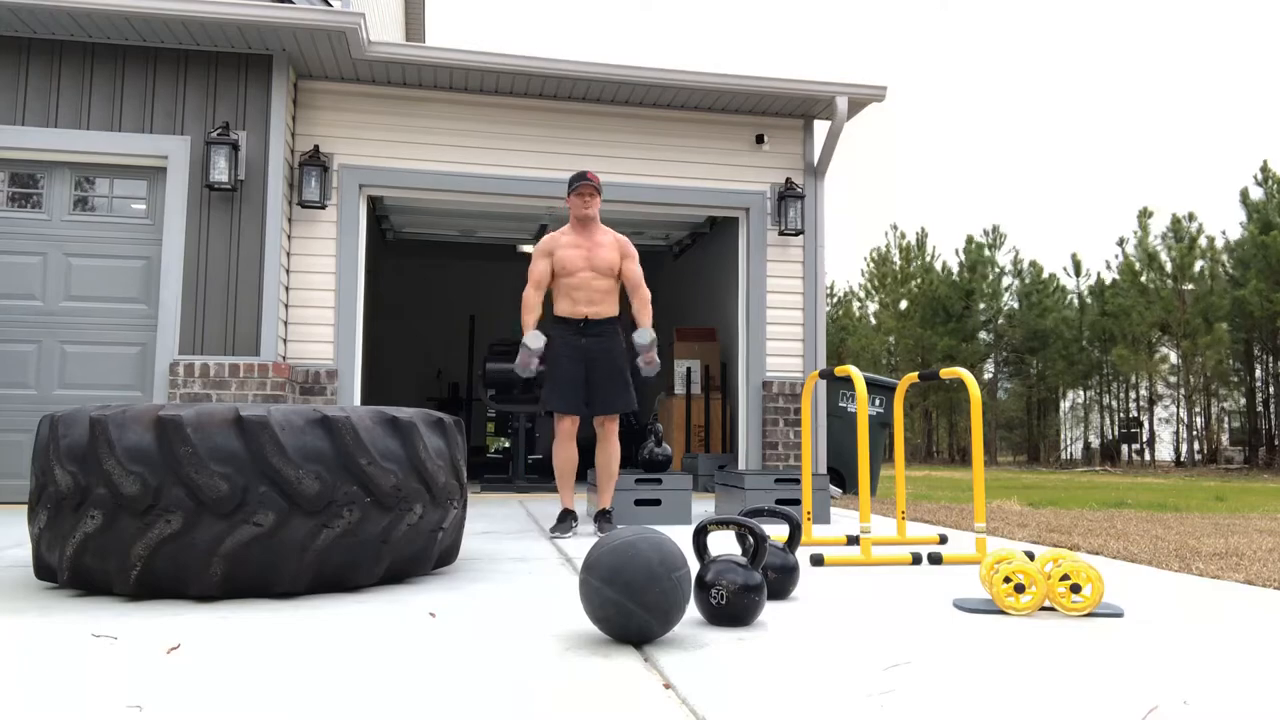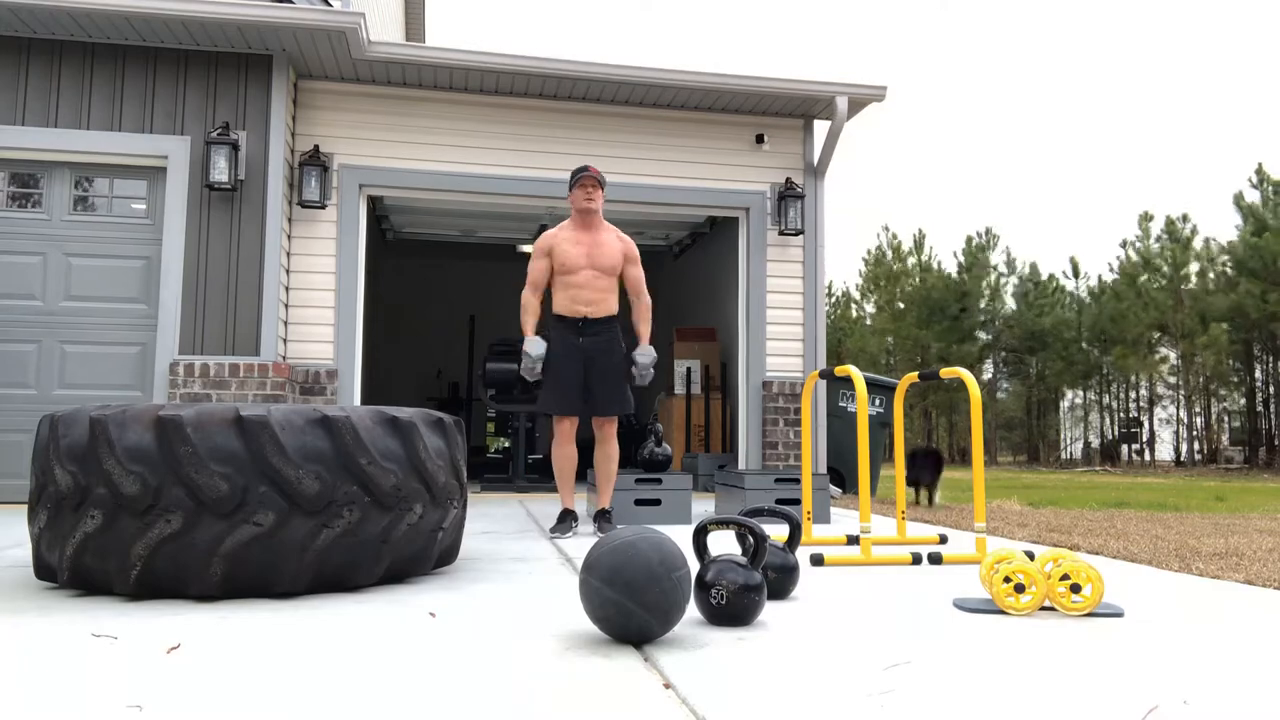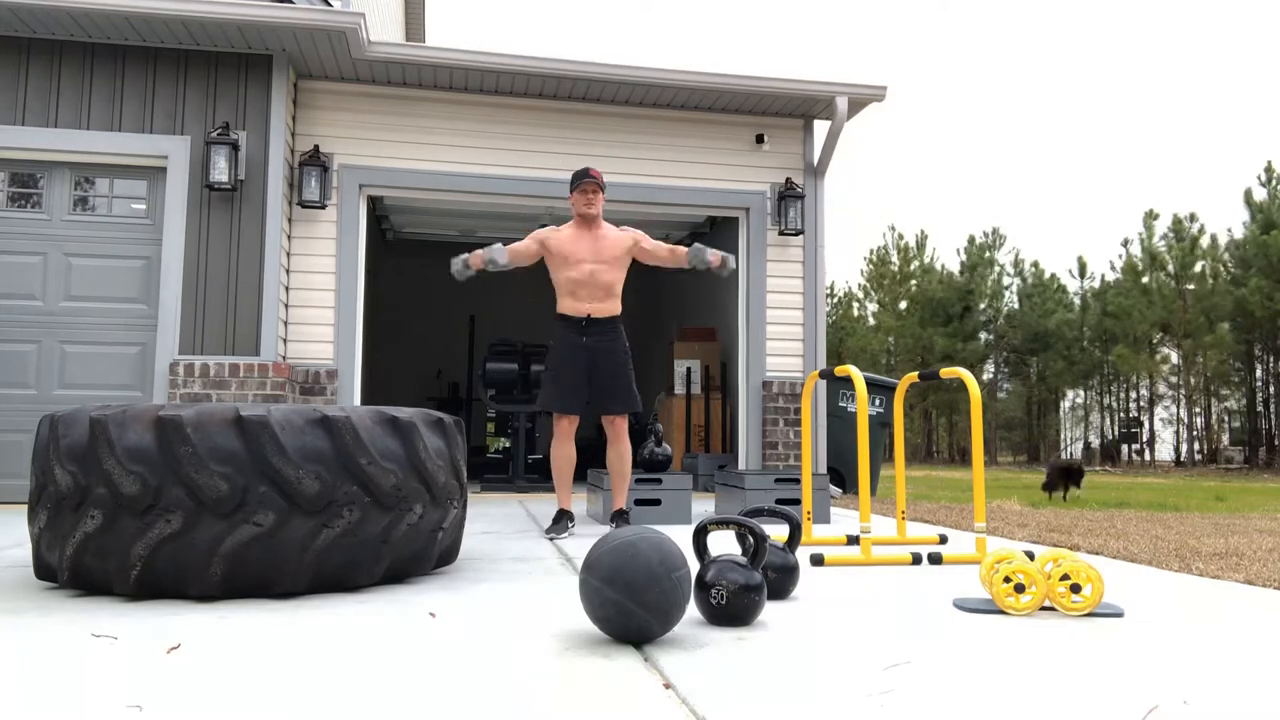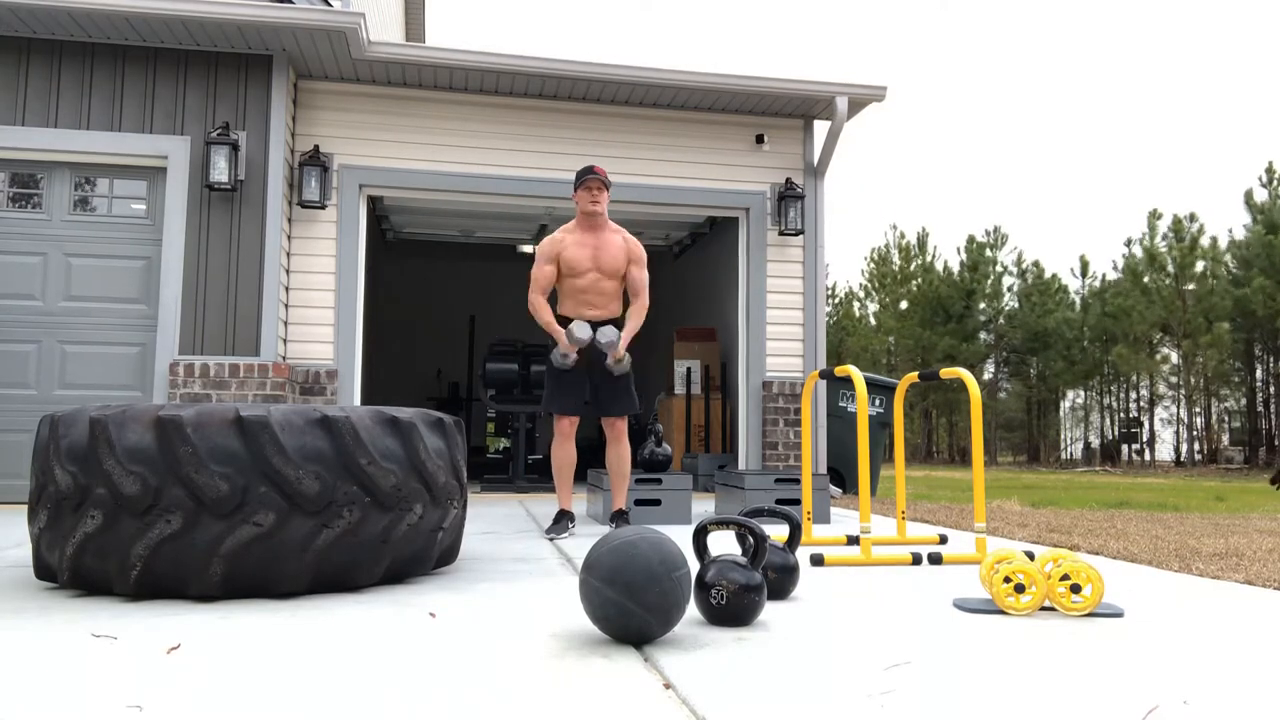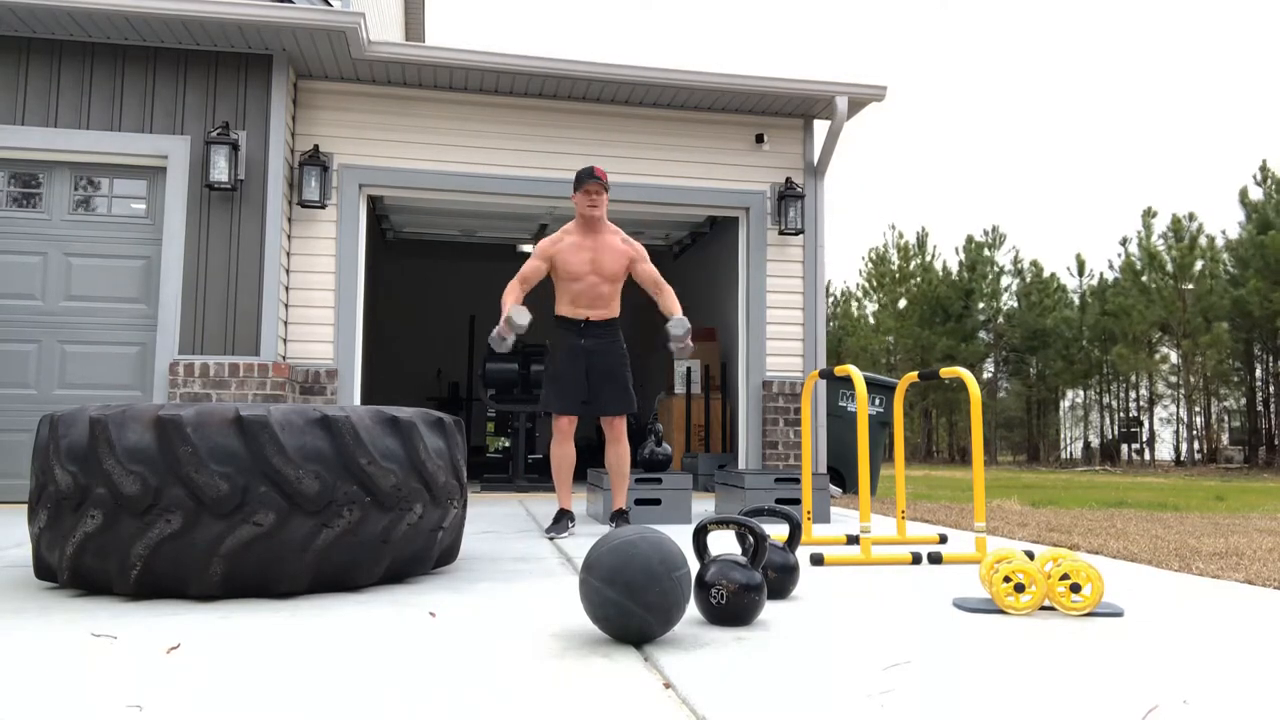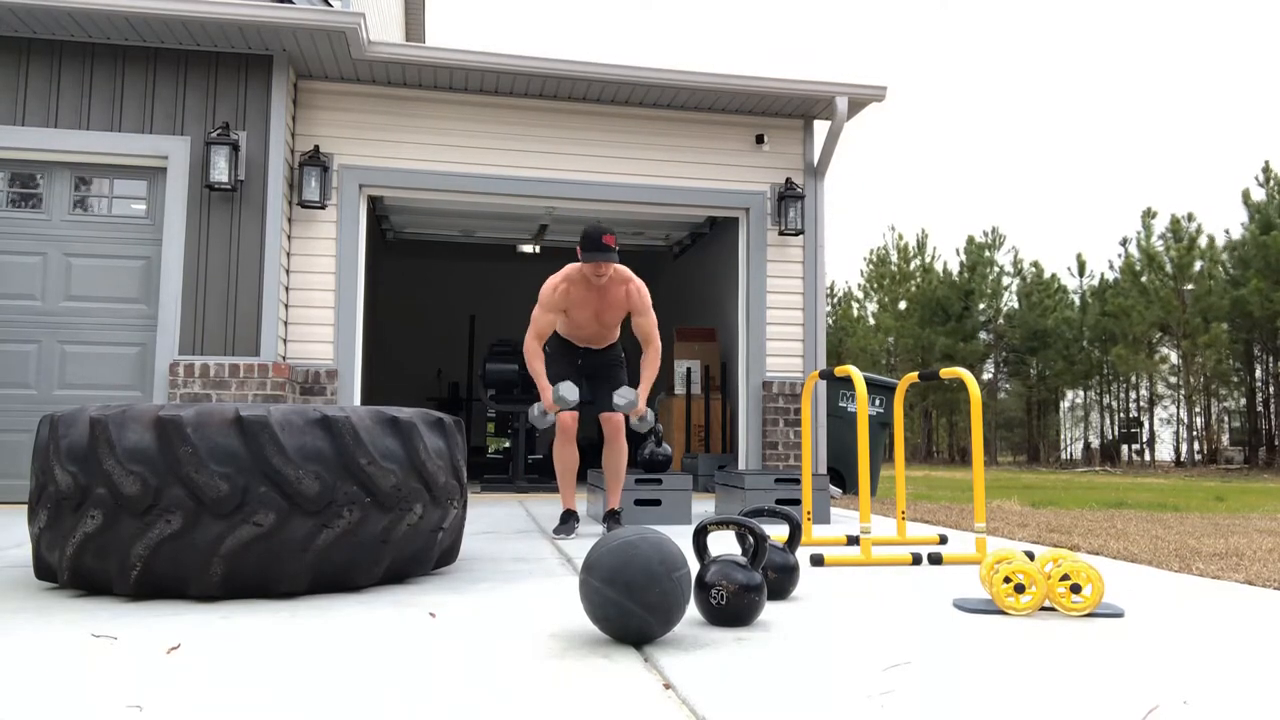
dt=0.4s
person 1, frame 1
left shoulder: (620, 244)
right shoulder: (551, 244)
left elbow: (639, 291)
right elbow: (534, 291)
left wrist: (646, 333)
right wrist: (529, 336)
left hip: (607, 335)
right hip: (565, 335)
left knee: (608, 426)
right knee: (565, 426)
left ankle: (604, 511)
right ankle: (567, 511)
person 1, frame 2
left shoulder: (622, 244)
right shoulder: (550, 241)
left elbow: (639, 296)
right elbow: (531, 291)
left wrist: (645, 346)
right wrist: (529, 340)
left hip: (606, 335)
right hip: (563, 335)
left knee: (607, 428)
right knee: (564, 427)
left ankle: (604, 512)
right ankle: (567, 512)
person 1, frame 3
left shoulder: (625, 238)
right shoulder: (551, 237)
left elbow: (665, 253)
right elbow: (511, 254)
left wrist: (701, 256)
right wrist: (482, 258)
left hip: (609, 333)
right hip: (570, 333)
left knee: (617, 426)
right knee: (563, 425)
left ankle: (619, 511)
right ankle: (564, 512)
person 1, frame 4
left shoulder: (628, 244)
right shoulder: (555, 242)
left elbow: (641, 298)
right elbow: (537, 296)
left wrist: (624, 339)
right wrist: (560, 336)
right hip: (566, 335)
left knee: (617, 427)
right knee: (564, 427)
left ankle: (619, 512)
right ankle: (564, 513)
person 1, frame 5
left shoulder: (626, 246)
right shoulder: (553, 244)
left elbow: (660, 287)
right elbow: (519, 284)
left wrist: (678, 320)
right wrist: (508, 314)
left hip: (607, 338)
right hip: (565, 337)
left knee: (616, 426)
right knee: (563, 426)
left ankle: (620, 511)
right ankle: (564, 513)
person 1, frame 6
left shoulder: (633, 288)
right shoulder: (558, 286)
left elbow: (652, 345)
right elbow: (533, 340)
left wrist: (642, 395)
right wrist: (544, 391)
left hip: (607, 354)
right hip: (564, 351)
left knee: (615, 425)
right knee: (565, 424)
left ankle: (613, 512)
right ankle: (569, 512)
